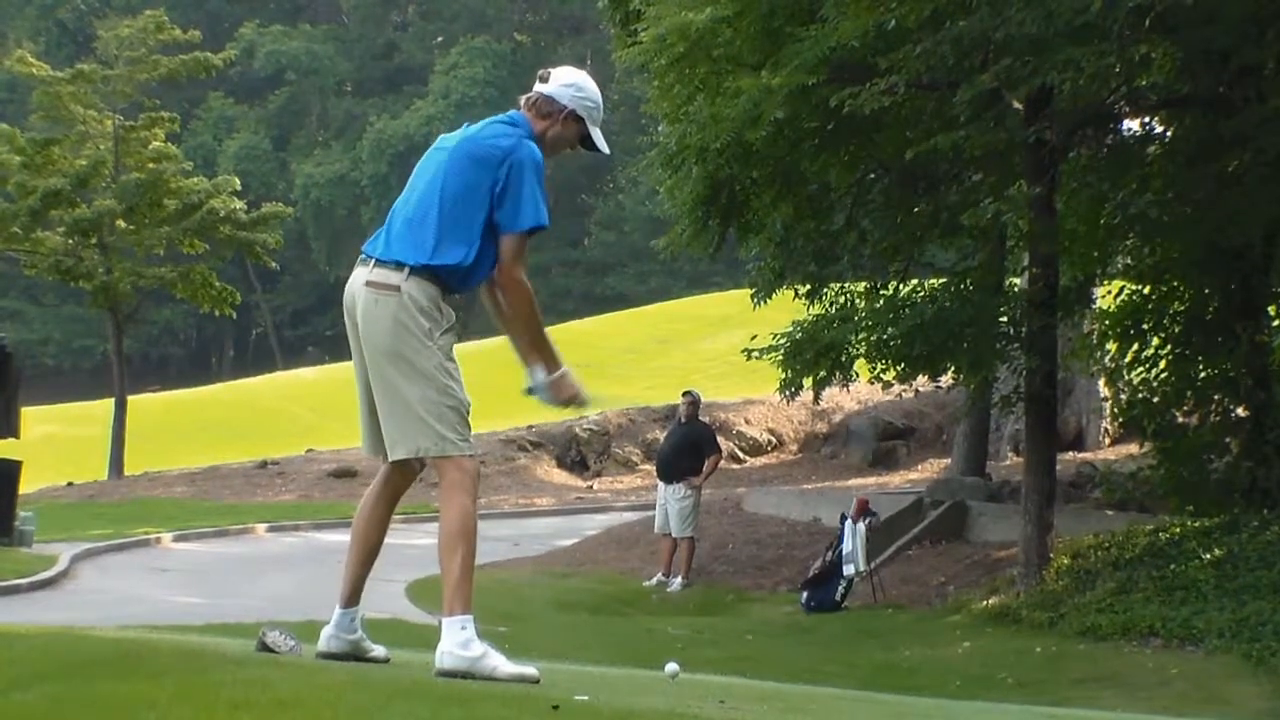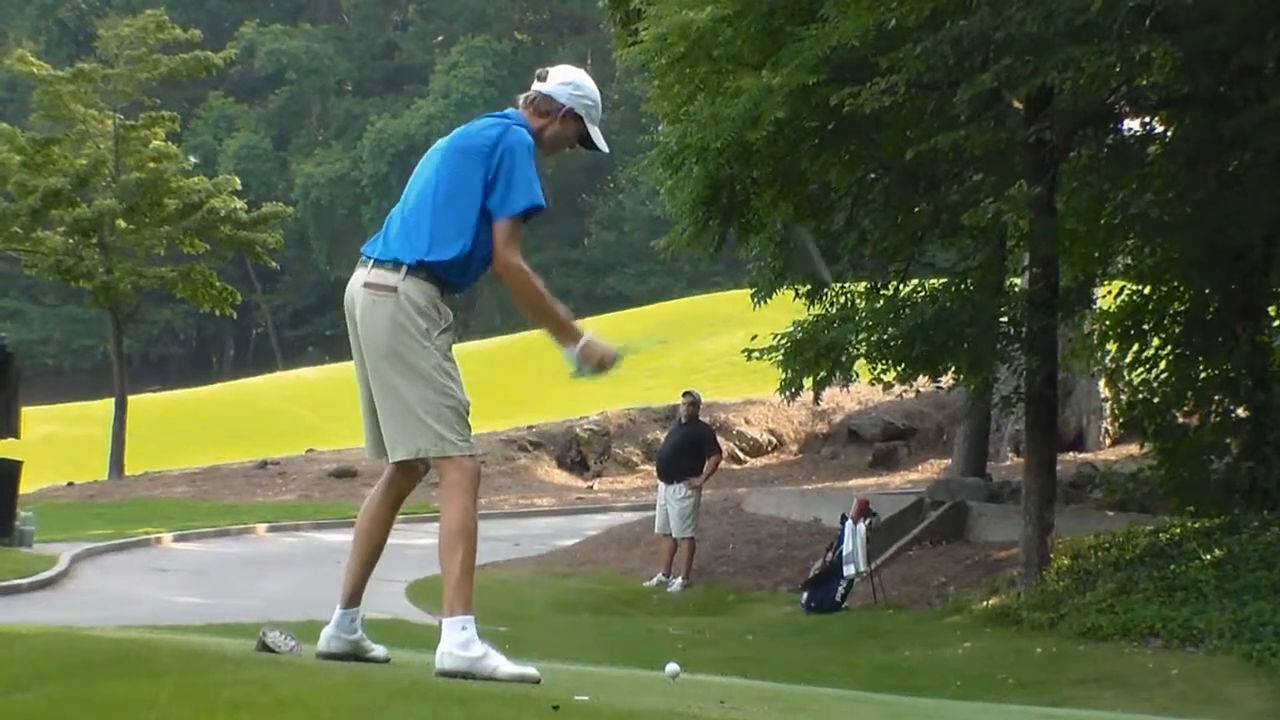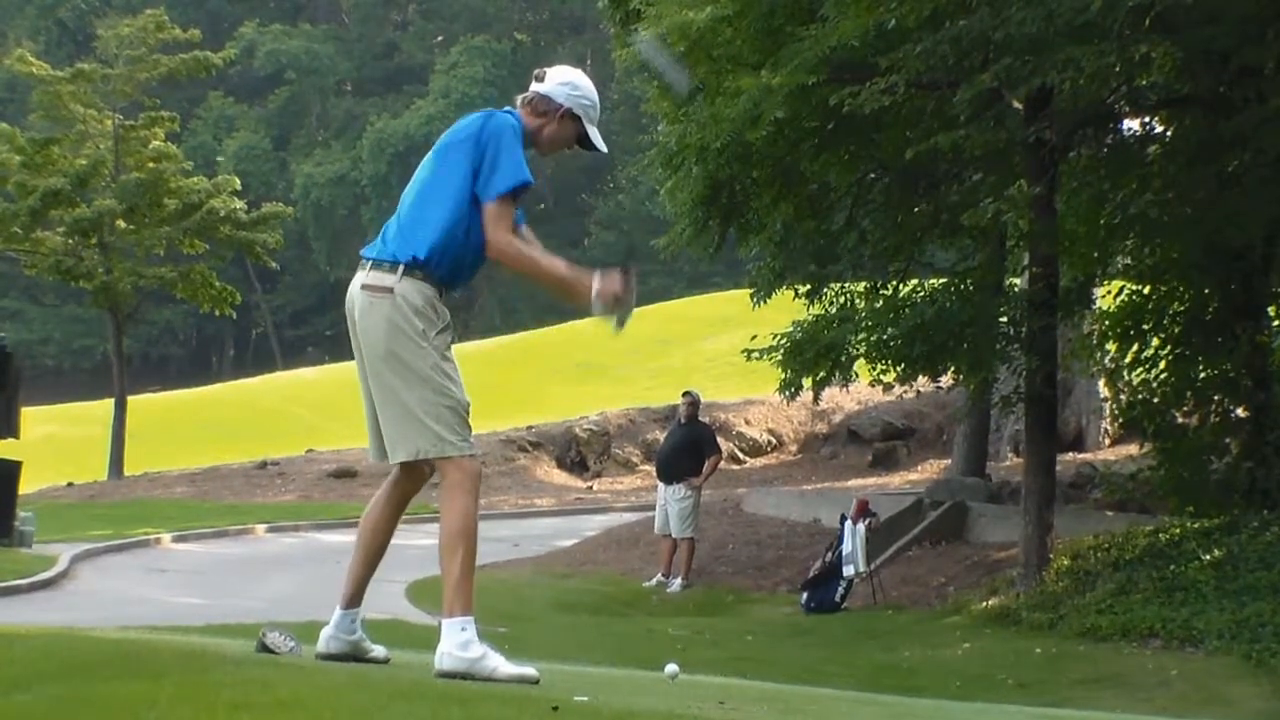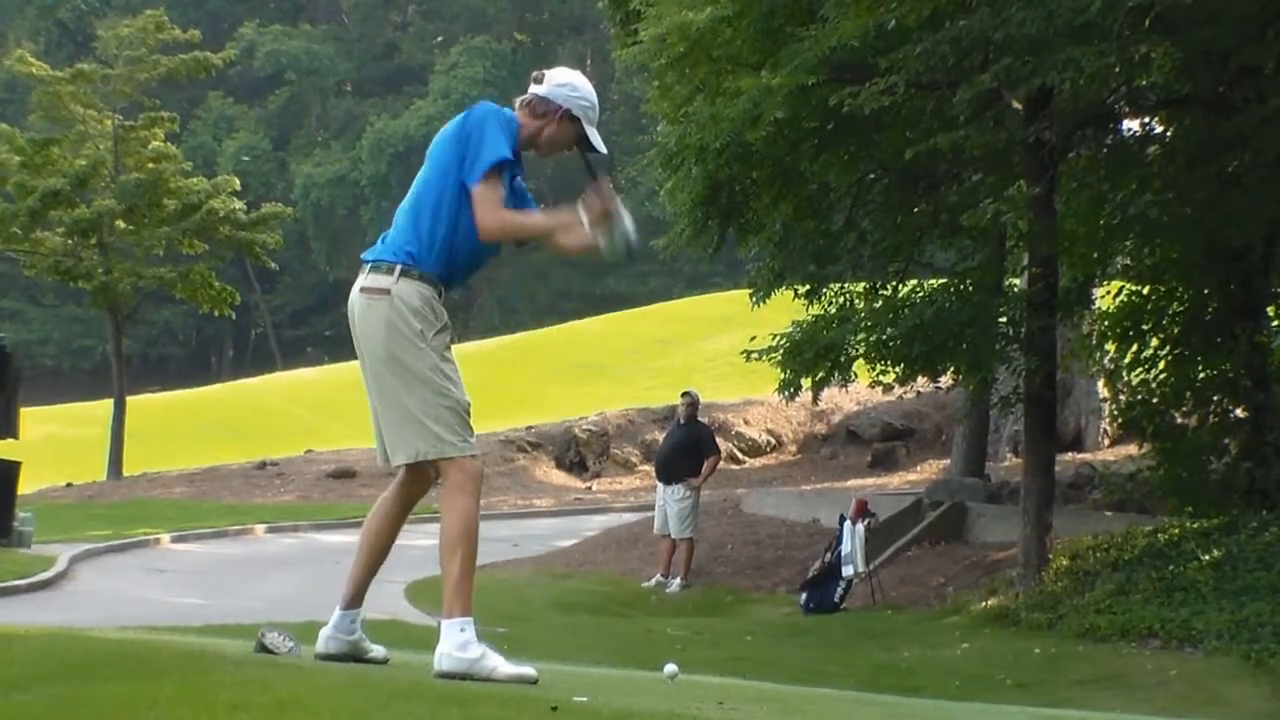
dt=0.5s
person 1, frame 1
left shoulder: (470, 137)
right shoulder: (520, 152)
left elbow: (486, 274)
right elbow: (510, 276)
left wrist: (530, 365)
right wrist: (554, 370)
left hip: (370, 288)
right hip: (405, 300)
left knee: (400, 466)
right knee: (458, 467)
left ankle: (342, 626)
right ankle: (458, 639)
person 1, frame 2
left shoulder: (478, 137)
right shoulder: (511, 140)
left elbow: (503, 260)
right elbow: (508, 262)
left wrist: (568, 334)
right wrist: (577, 339)
left hip: (376, 292)
right hip: (404, 299)
left knee: (404, 468)
right knee: (458, 467)
left ankle: (343, 625)
right ankle: (459, 640)
person 1, frame 3
left shoulder: (484, 137)
right shoulder: (499, 129)
left elbow: (530, 251)
right elbow: (500, 245)
left wrist: (593, 283)
right wrist: (592, 290)
left hip: (381, 295)
right hip: (402, 298)
left knee: (410, 469)
right knee: (459, 468)
left ankle: (343, 626)
right ankle: (458, 640)
person 1, frame 4
left shoulder: (504, 163)
right shoulder: (487, 119)
left elbow: (558, 237)
right elbow: (491, 224)
left wrist: (593, 220)
right wrist: (580, 216)
left hip: (391, 300)
right hip: (400, 299)
left knee: (418, 472)
right knee: (461, 469)
left ankle: (343, 625)
right ankle: (458, 641)
person 2, frame 1
left shoulder: (701, 429)
right shoulder: (676, 425)
left elbow: (715, 456)
left wrist: (700, 479)
right wrist: (661, 481)
left hip: (683, 489)
right hip: (664, 486)
left knee: (684, 534)
right knee: (665, 532)
left ankle: (683, 577)
right ankle: (664, 574)
person 2, frame 2
left shoulder: (702, 430)
right shoulder: (677, 426)
left elbow: (716, 456)
left wrist: (701, 479)
right wrist: (661, 479)
left hip: (683, 489)
right hip: (665, 486)
left knee: (684, 534)
right knee: (666, 532)
left ankle: (684, 578)
right ankle: (665, 574)
person 2, frame 3
left shoulder: (702, 430)
right shoulder: (676, 426)
left elbow: (715, 456)
left wrist: (700, 479)
right wrist: (661, 481)
left hip: (683, 489)
right hip: (664, 486)
left knee: (684, 534)
right knee: (665, 532)
left ankle: (683, 578)
right ankle: (664, 574)
person 2, frame 4
left shoulder: (701, 430)
right shoulder: (675, 426)
left elbow: (714, 457)
left wrist: (700, 480)
right wrist: (660, 480)
left hip: (682, 489)
right hip: (664, 486)
left knee: (683, 535)
right knee: (664, 533)
left ankle: (682, 578)
right ankle: (663, 575)
